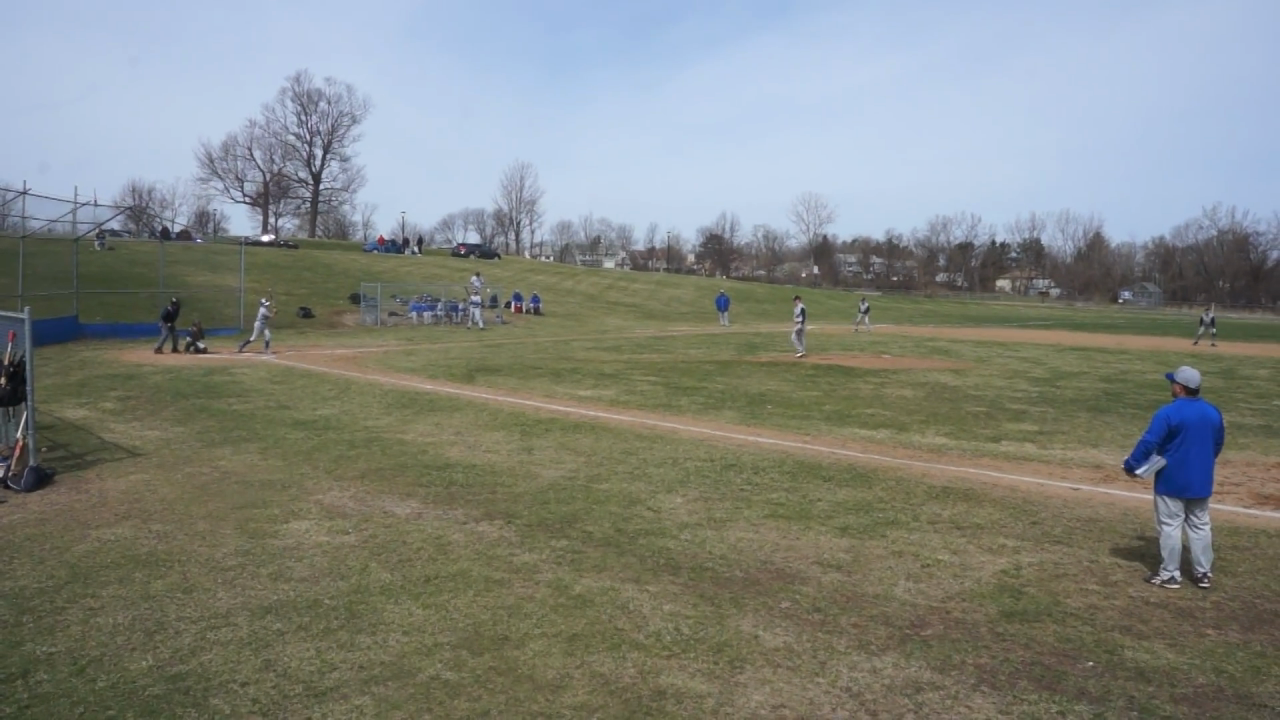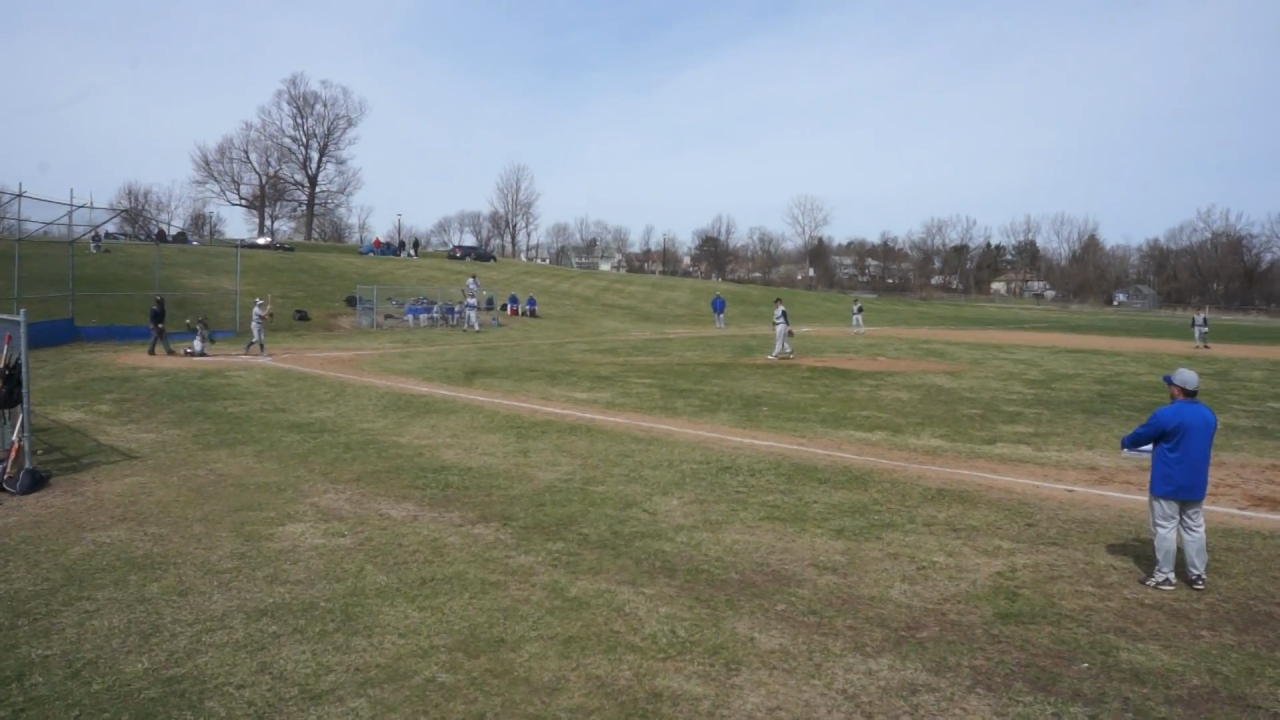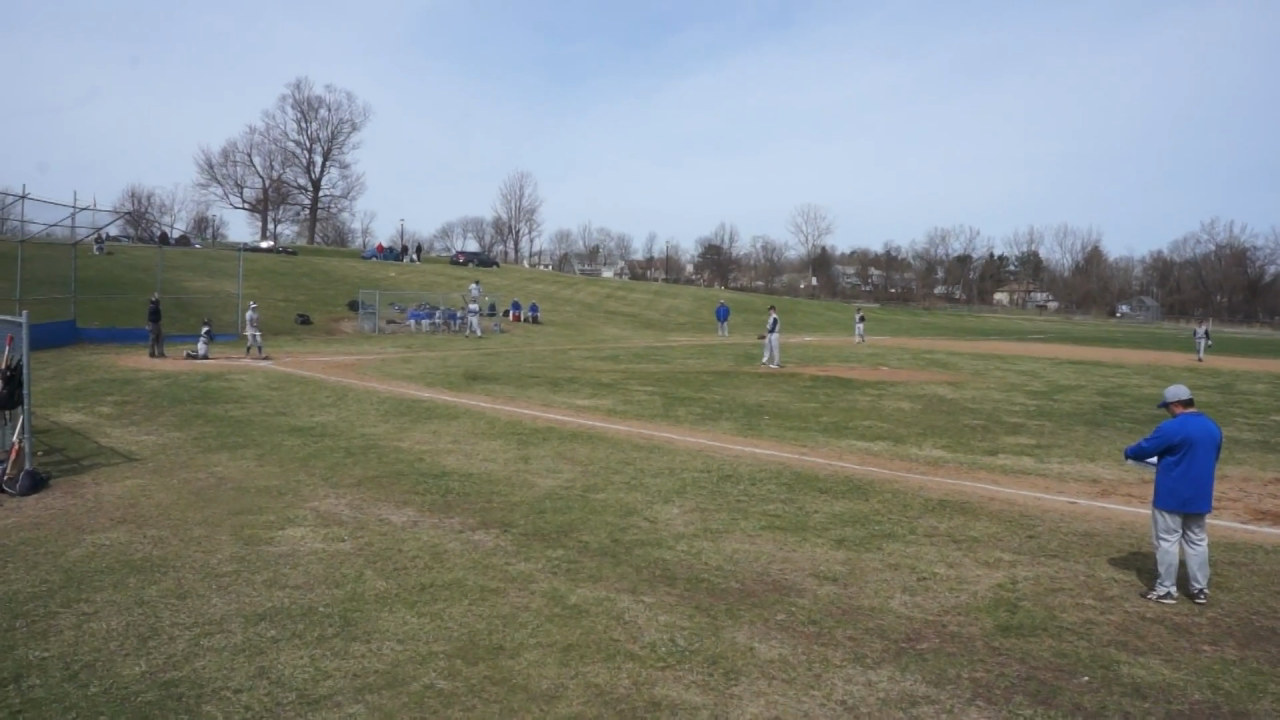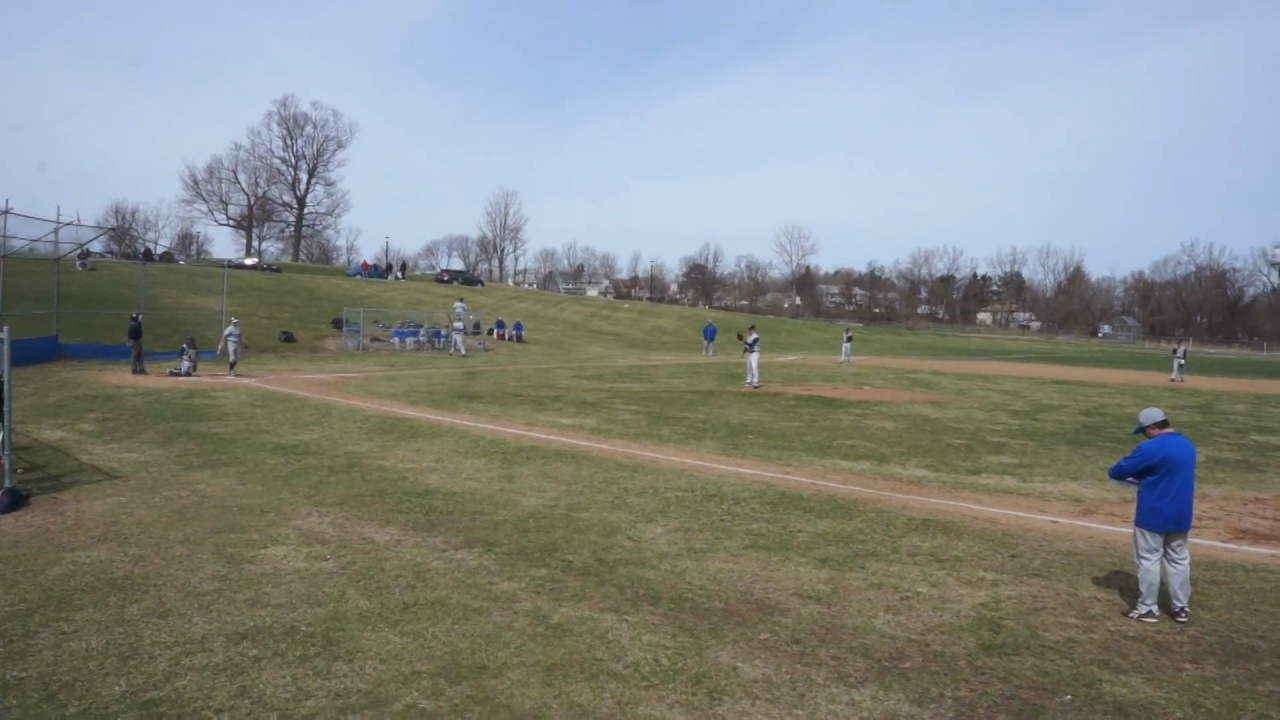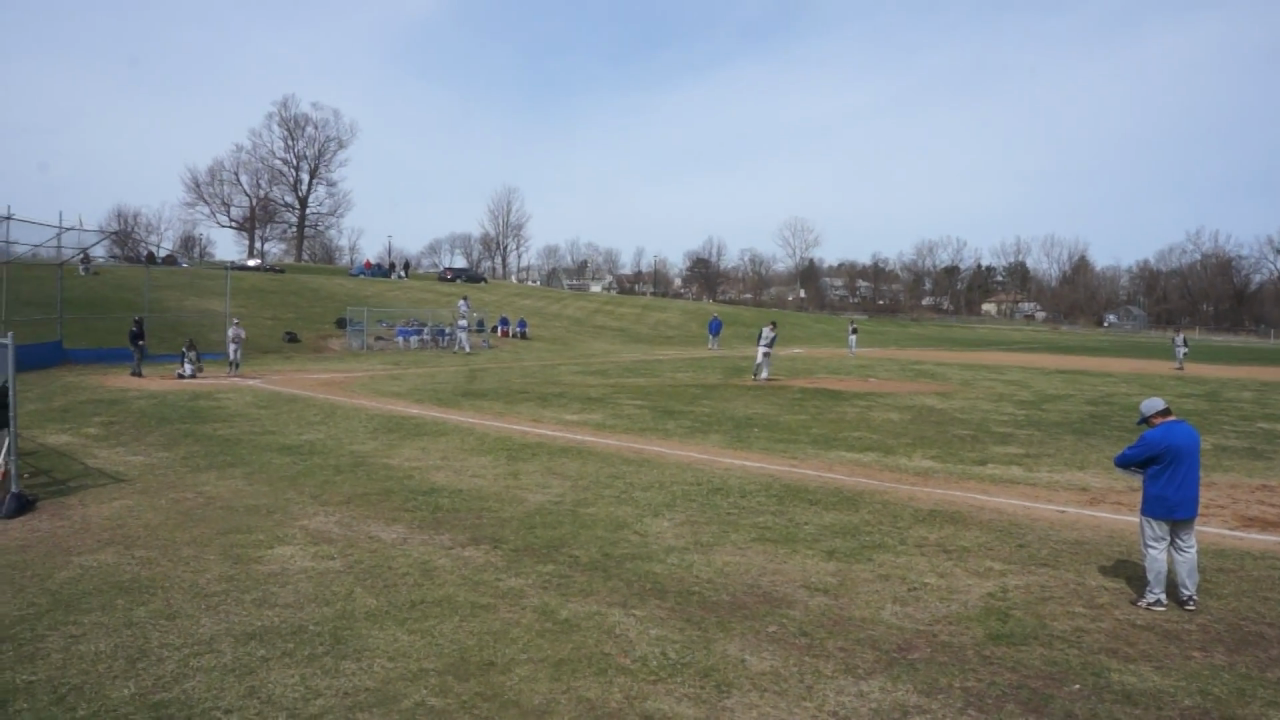
dt=0.5s
person 1, frame 1
left shoulder: (1168, 413)
right shoulder: (1213, 413)
left elbow: (1149, 443)
right elbow: (1218, 444)
left wrist: (1131, 464)
left hip: (1171, 481)
right hip: (1201, 482)
left knee: (1170, 527)
right knee: (1200, 526)
left ankle: (1170, 574)
right ankle: (1203, 573)
person 1, frame 2
left shoulder: (1166, 414)
right shoulder: (1209, 415)
left elbow: (1141, 435)
left wrist: (1125, 442)
left hip: (1167, 483)
right hip: (1196, 483)
left knee: (1165, 529)
right knee: (1194, 528)
left ankle: (1164, 576)
right ankle: (1198, 575)
person 1, frame 3
left shoulder: (1171, 428)
right shoulder: (1213, 428)
left elbow: (1144, 449)
left wrist: (1128, 452)
left hip: (1171, 497)
right hip: (1200, 496)
left knee: (1167, 542)
right knee: (1197, 541)
left ankle: (1166, 590)
right ankle: (1200, 589)
person 1, frame 4
left shoulder: (1150, 448)
right shoulder: (1188, 446)
left elbow: (1120, 470)
left wrist: (1112, 472)
left hip: (1153, 515)
right hip: (1180, 515)
left knee: (1148, 561)
right knee: (1179, 560)
left ankle: (1147, 608)
right ankle: (1181, 608)
person 1, frame 5
left shoulder: (1154, 437)
right shoulder: (1192, 433)
left elbow: (1123, 460)
left wrist: (1118, 460)
left hip: (1159, 505)
right hip: (1187, 504)
left knee: (1155, 550)
right knee: (1186, 549)
left ankle: (1156, 597)
right ankle: (1189, 596)
